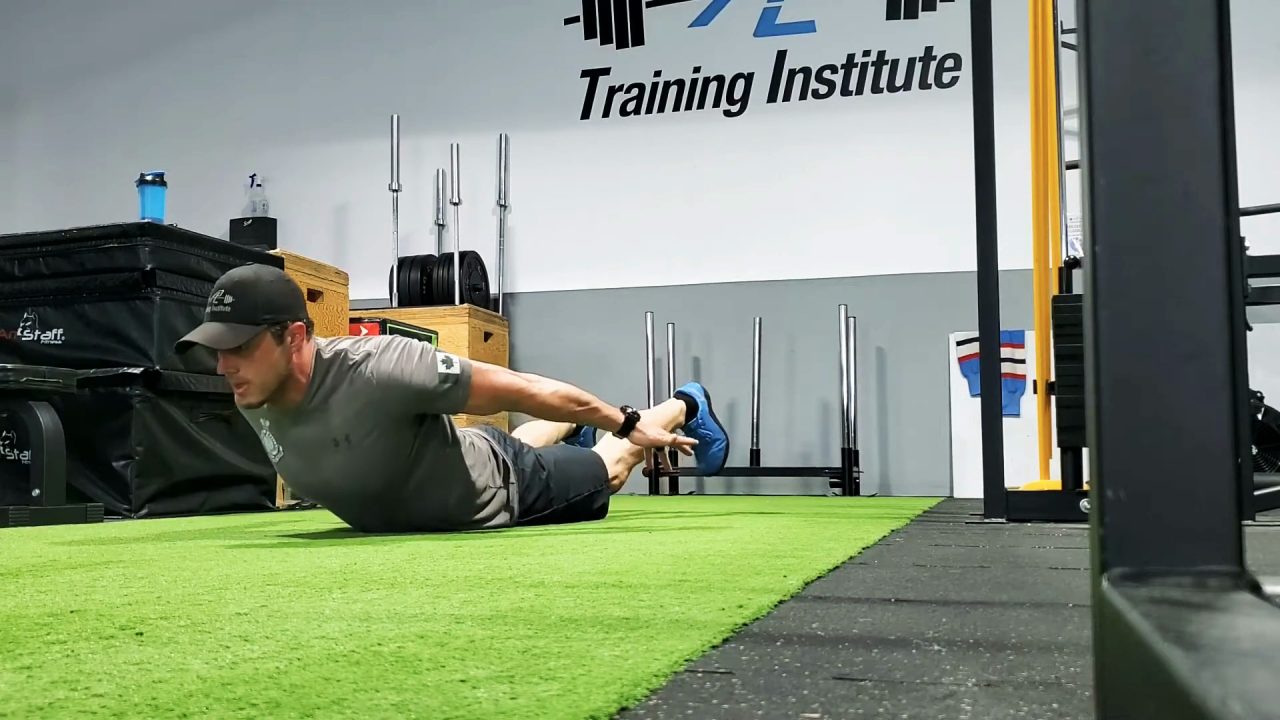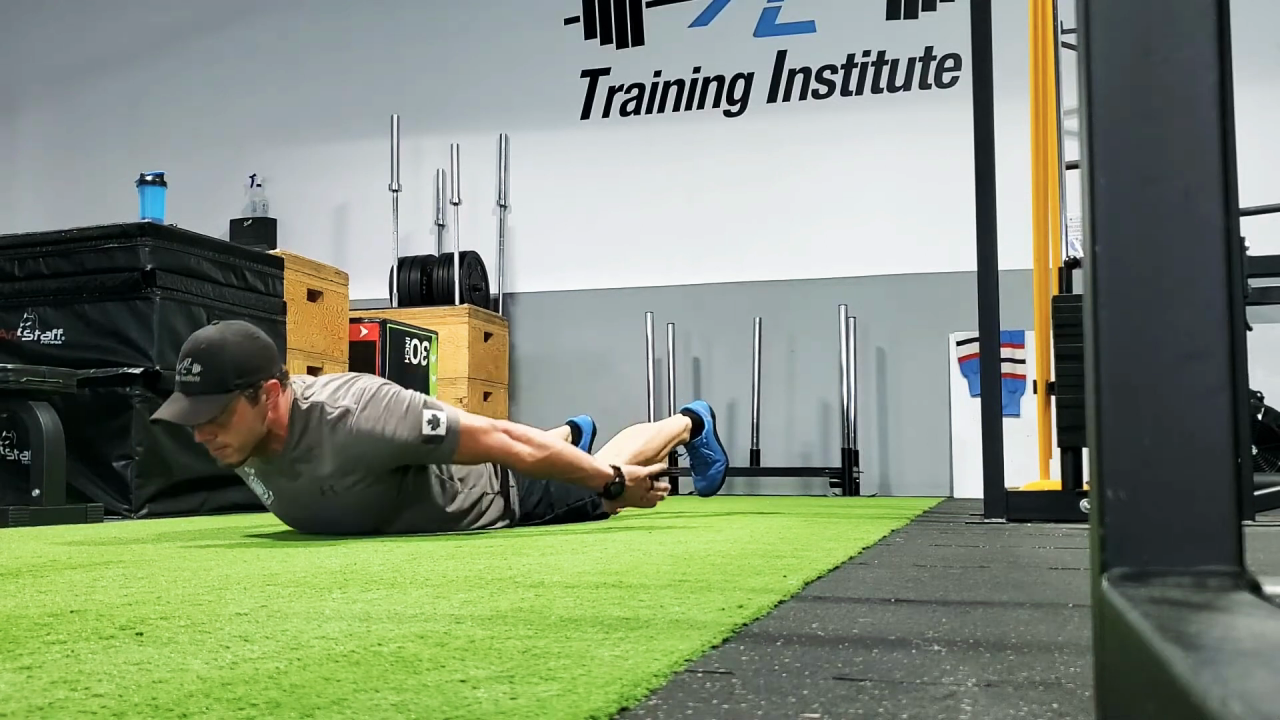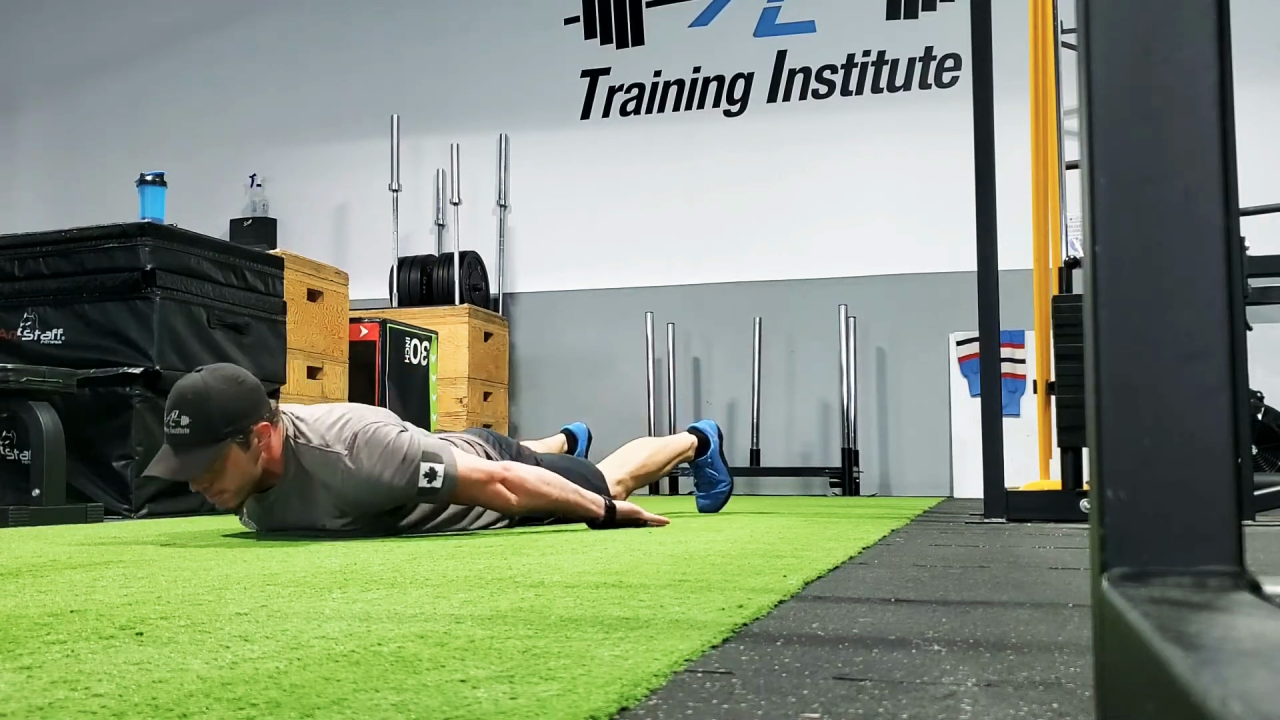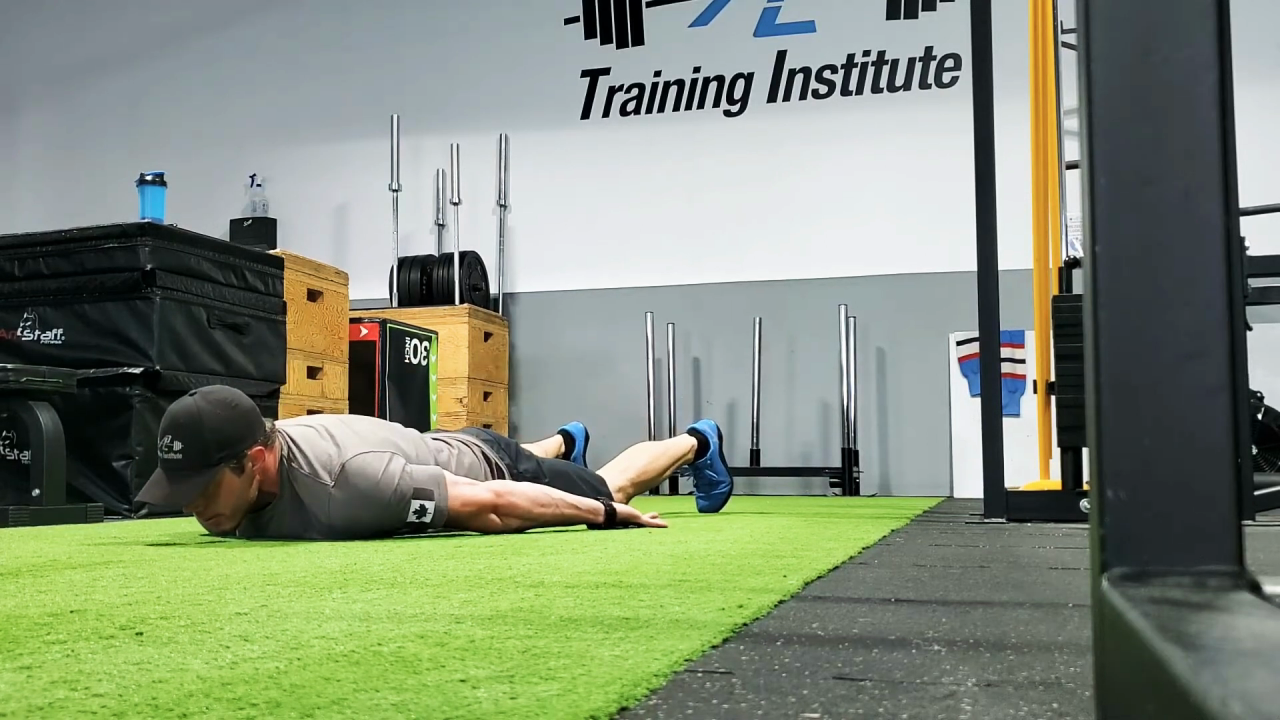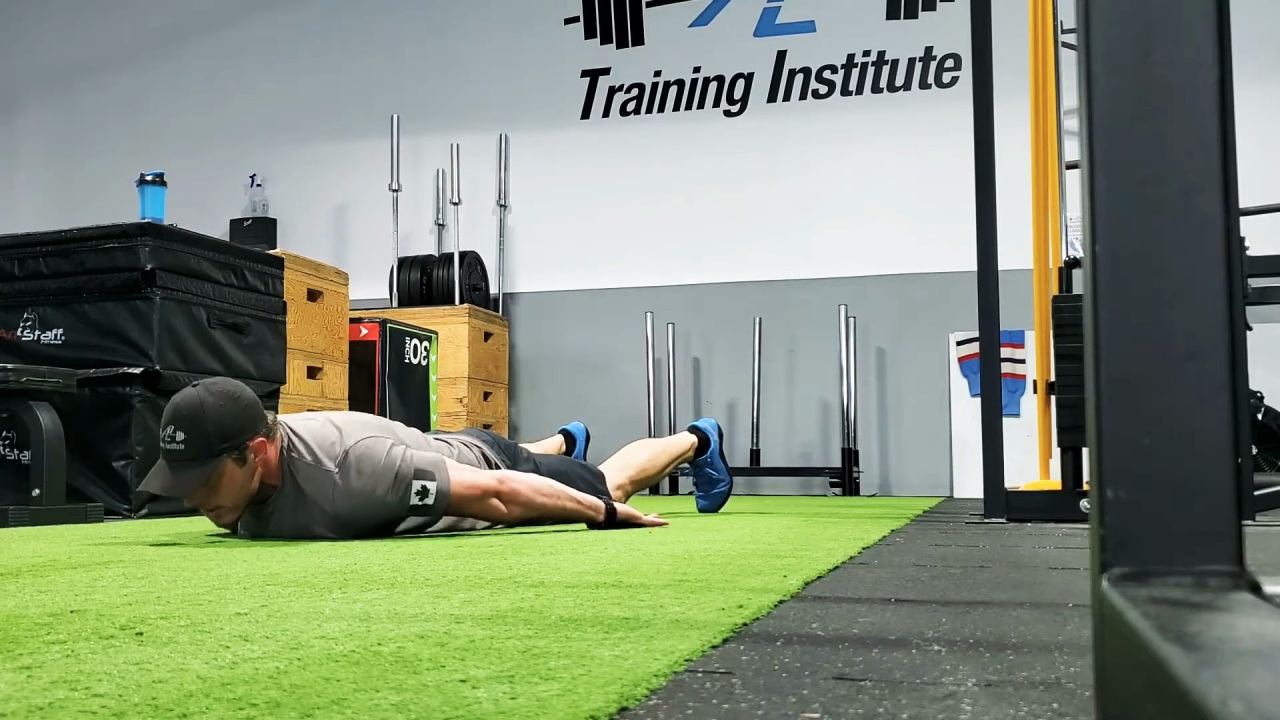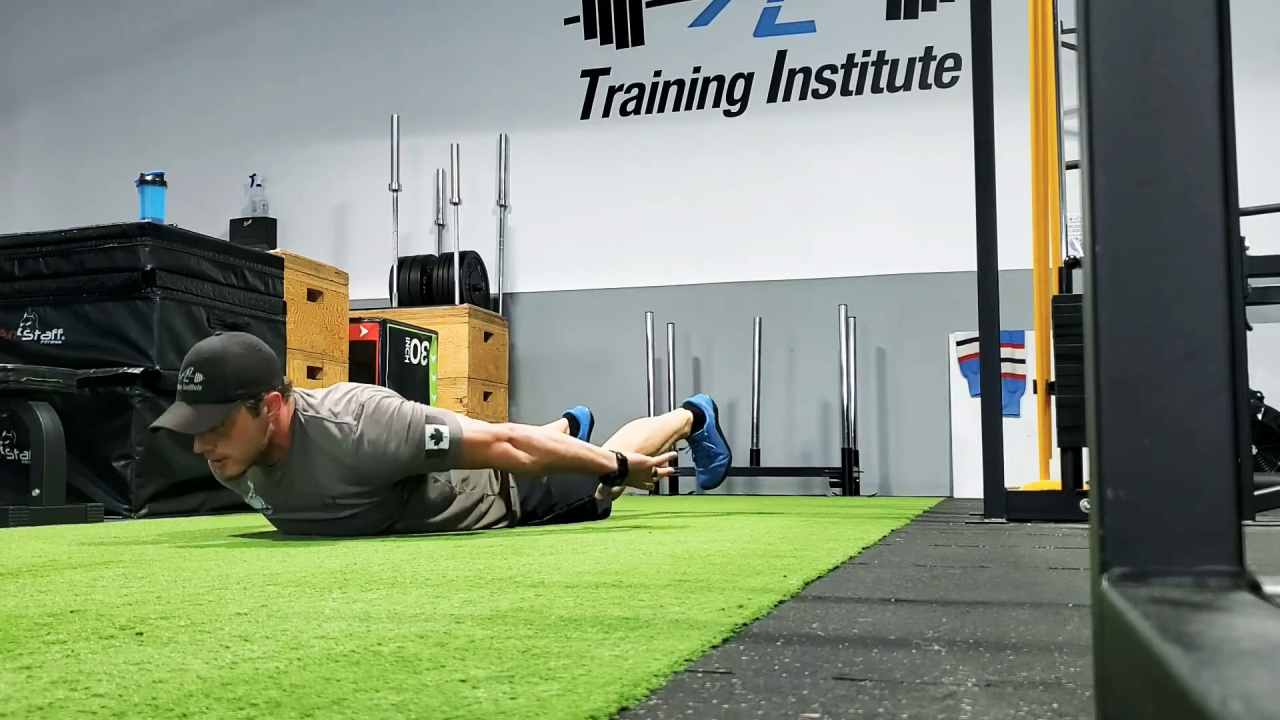
dt=0.5s
person 1, frame 1
left shoulder: (378, 370)
right shoulder: (253, 400)
left elbow: (519, 387)
left wrist: (630, 424)
left hip: (499, 497)
left knee: (607, 470)
left ankle: (684, 408)
right ankle: (571, 425)
person 1, frame 2
left shoulder: (355, 418)
right shoulder: (240, 430)
left elbow: (502, 439)
left wrist: (615, 485)
left hip: (494, 497)
right hip: (443, 466)
left knee: (607, 473)
left ankle: (690, 424)
right ankle: (570, 431)
person 1, frame 3
left shoulder: (348, 454)
right shoulder: (240, 456)
left elbow: (499, 485)
left wrist: (608, 512)
left hip: (492, 487)
right hip: (443, 458)
left knee: (610, 482)
left ankle: (697, 442)
right ankle: (564, 440)
person 1, frame 4
left shoulder: (343, 481)
right shoulder: (239, 463)
left elbow: (494, 506)
left wrist: (612, 516)
left hip: (486, 473)
right hip: (438, 454)
left knee: (608, 488)
left ankle: (697, 443)
person 1, frame 5
left shoulder: (344, 467)
right shoulder: (238, 467)
left elbow: (496, 492)
left wrist: (611, 514)
left hip: (485, 471)
right hip: (439, 453)
left knee: (608, 484)
left ankle: (698, 441)
right ankle: (563, 442)
person 1, frame 6
left shoulder: (357, 426)
right shoulder: (232, 458)
left elbow: (503, 444)
left wrist: (620, 467)
left hip: (496, 496)
right hip: (434, 493)
left knee: (599, 477)
left ankle: (692, 418)
right ankle: (570, 424)
